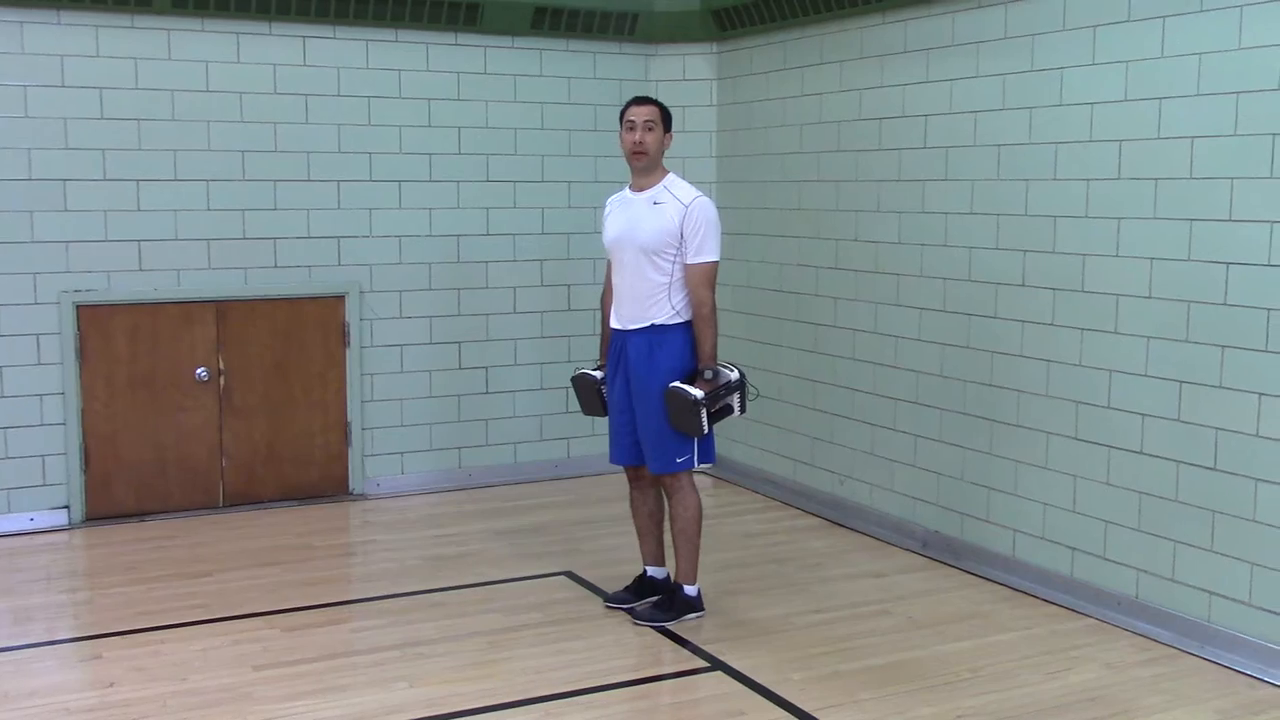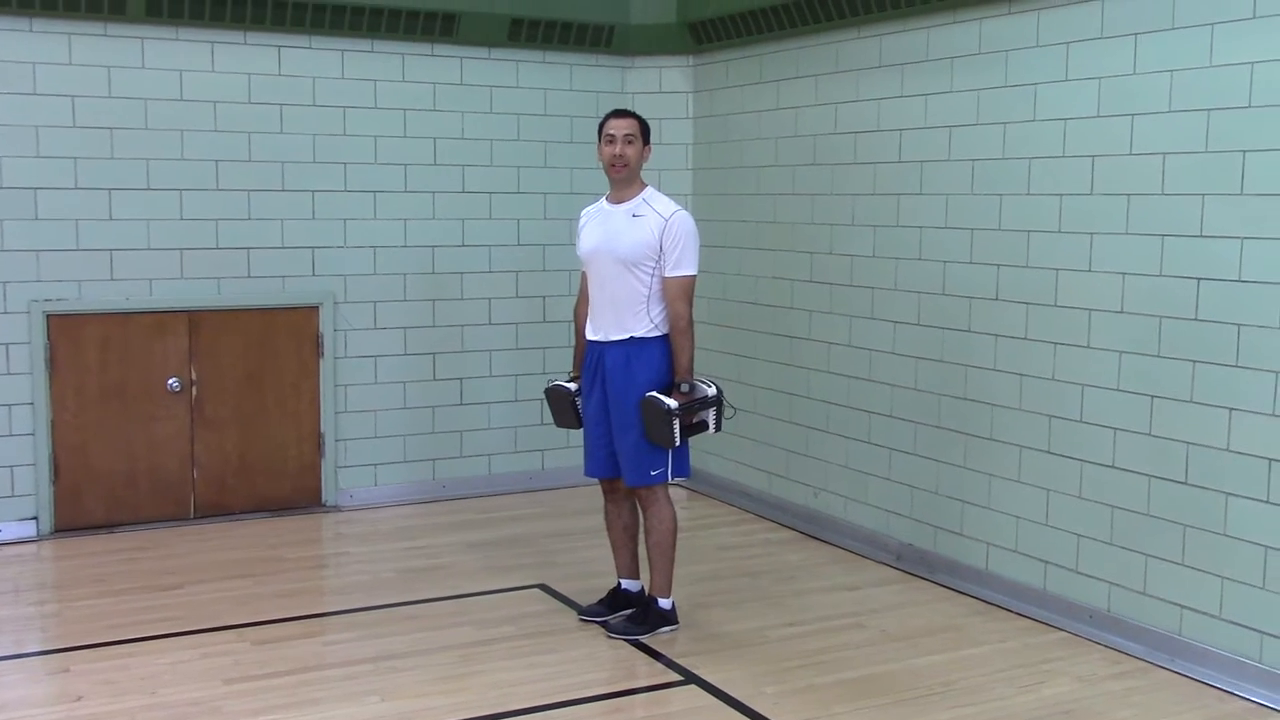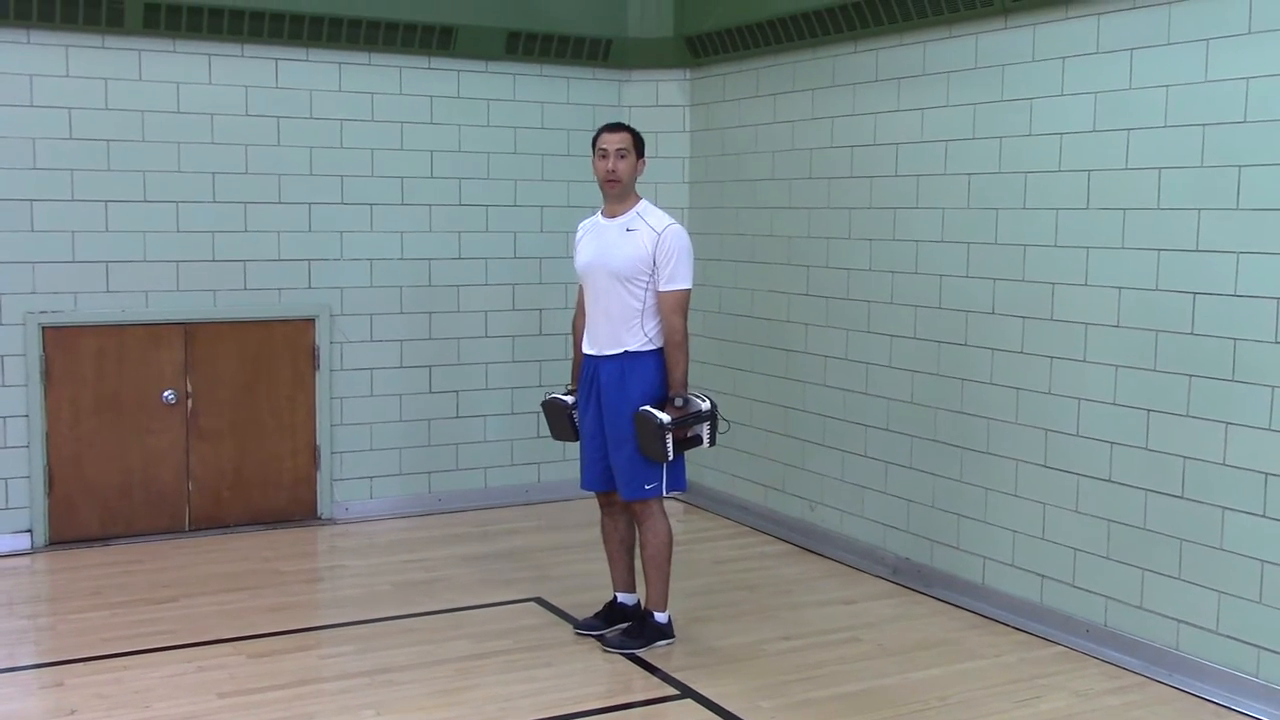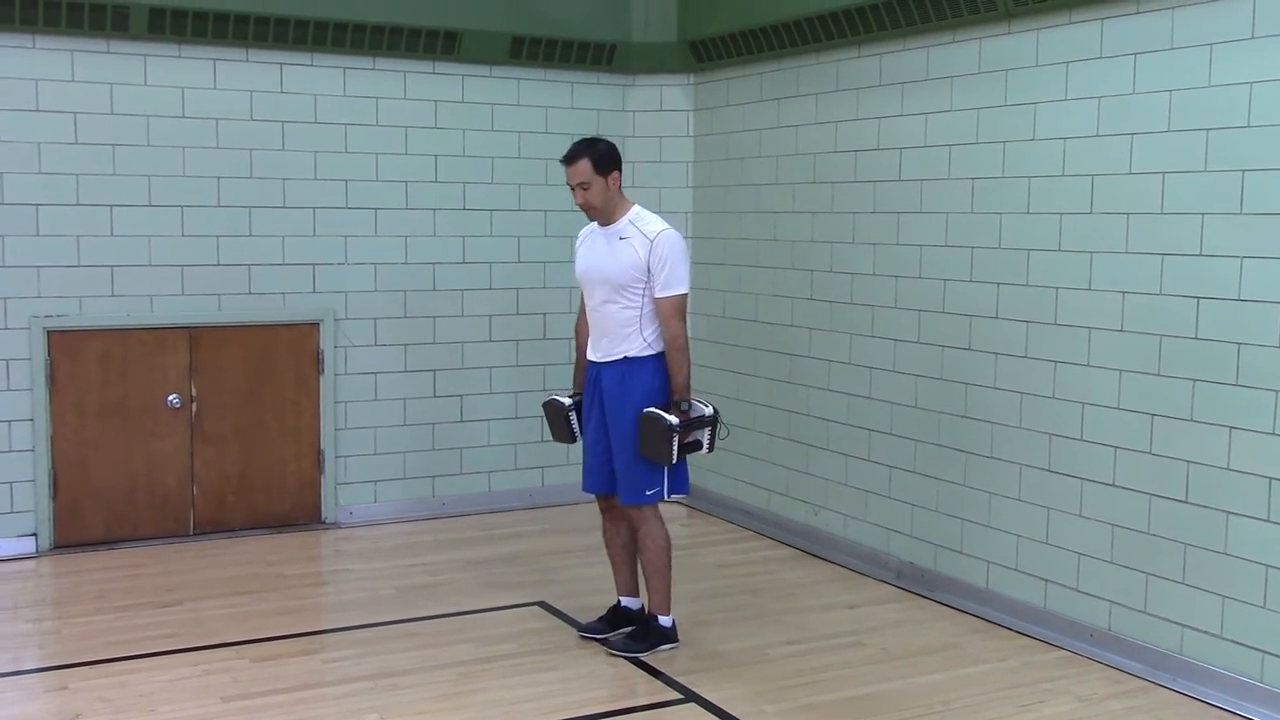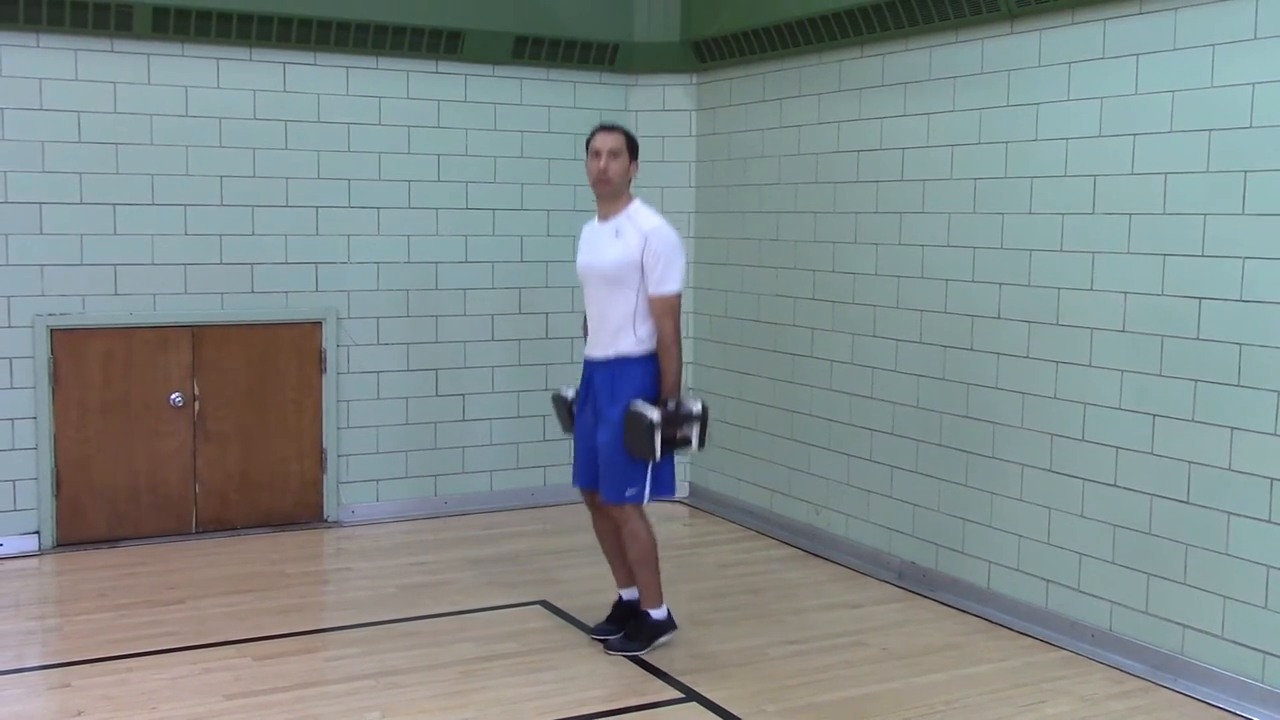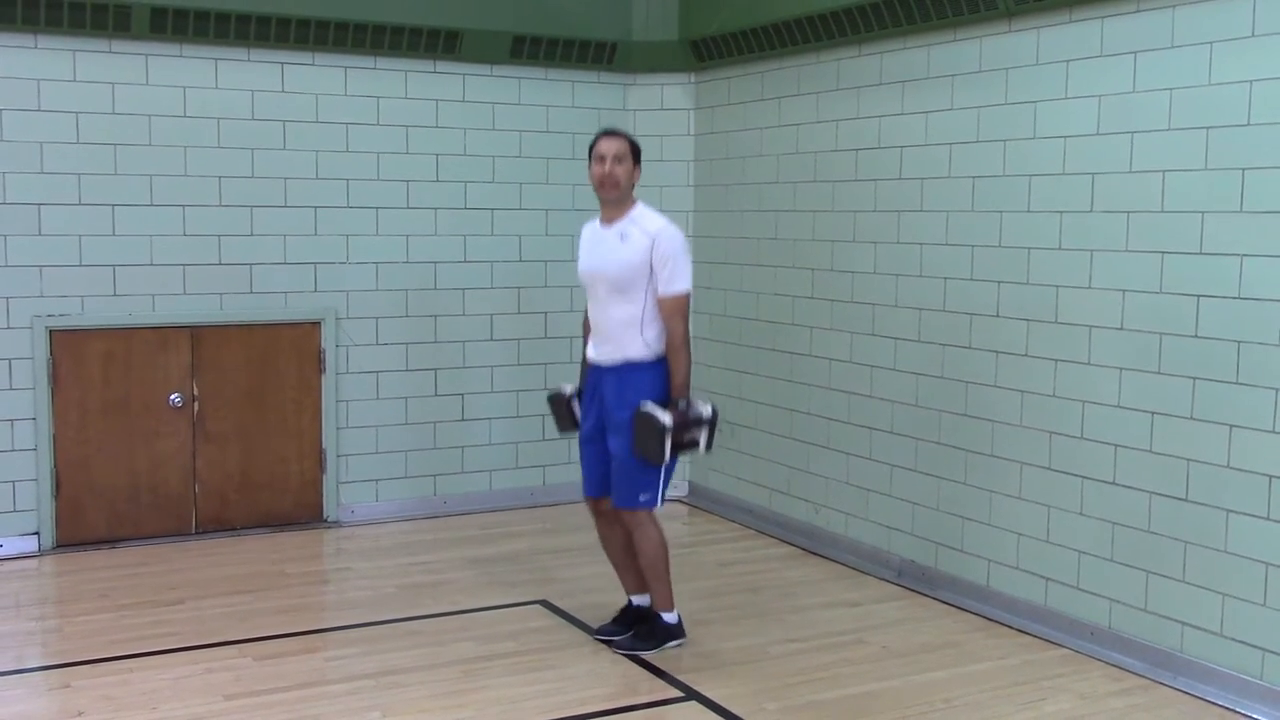
dt=0.7s
person 1, frame 1
left shoulder: (690, 205)
right shoulder: (614, 206)
left elbow: (702, 297)
left wrist: (706, 371)
right wrist: (604, 356)
left hip: (667, 347)
right hip: (624, 348)
left knee: (674, 474)
right knee: (637, 470)
left ankle: (686, 590)
right ankle: (653, 575)
person 1, frame 2
left shoulder: (670, 219)
right shoulder: (590, 218)
left elbow: (680, 311)
left wrist: (683, 384)
right wrist: (578, 367)
left hip: (644, 360)
right hip: (599, 359)
left knee: (649, 486)
right knee: (612, 483)
left ankle: (661, 604)
right ankle: (627, 588)
person 1, frame 3
left shoulder: (663, 232)
right shoulder: (585, 232)
left elbow: (674, 325)
left wrist: (676, 399)
right wrist: (576, 381)
left hip: (639, 374)
right hip: (596, 375)
left knee: (644, 501)
right knee: (609, 497)
left ankle: (657, 618)
right ankle: (623, 602)
person 1, frame 4
left shoulder: (658, 238)
right shoulder: (586, 238)
left elbow: (674, 328)
left wrist: (681, 403)
right wrist: (579, 385)
left hip: (641, 379)
right hip: (601, 379)
left knee: (640, 506)
right knee: (609, 502)
left ankle: (661, 622)
right ankle: (628, 605)
person 1, frame 5
left shoulder: (653, 232)
right shoulder: (590, 232)
left elbow: (666, 324)
left wrist: (668, 400)
left hip: (633, 376)
right hip: (595, 373)
left knee: (623, 504)
right knee: (596, 497)
left ankle: (655, 614)
right ankle: (629, 598)
person 1, frame 6
left shoulder: (659, 235)
right shoulder: (589, 234)
left elbow: (675, 327)
left wrist: (678, 402)
right wrist: (585, 380)
left hip: (640, 381)
right hip: (600, 379)
left knee: (633, 508)
right knee: (602, 504)
left ankle: (666, 619)
right ankle: (637, 605)
